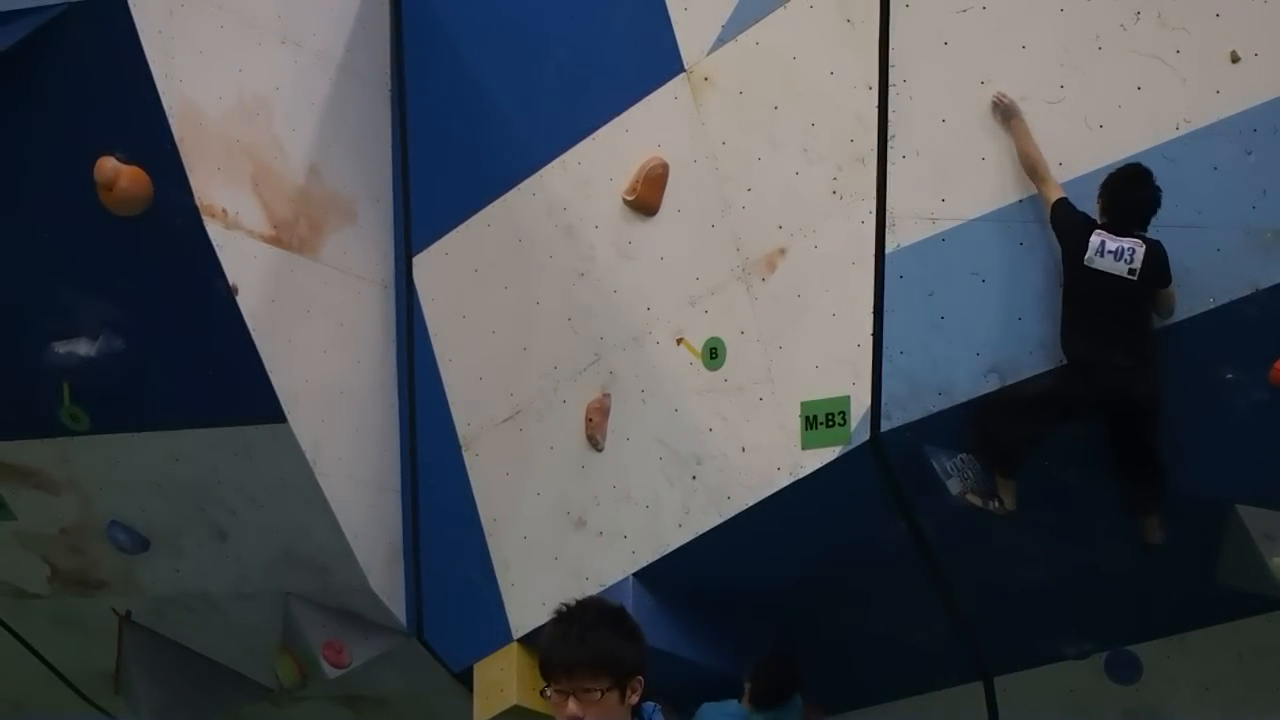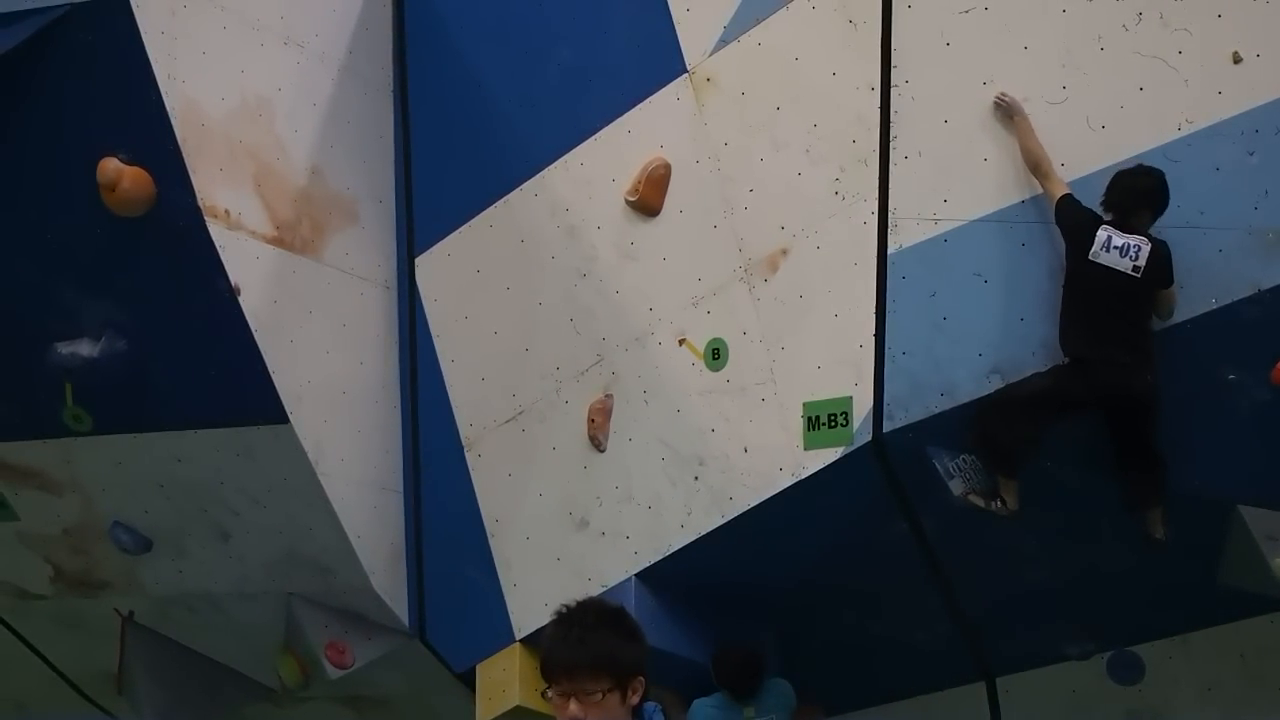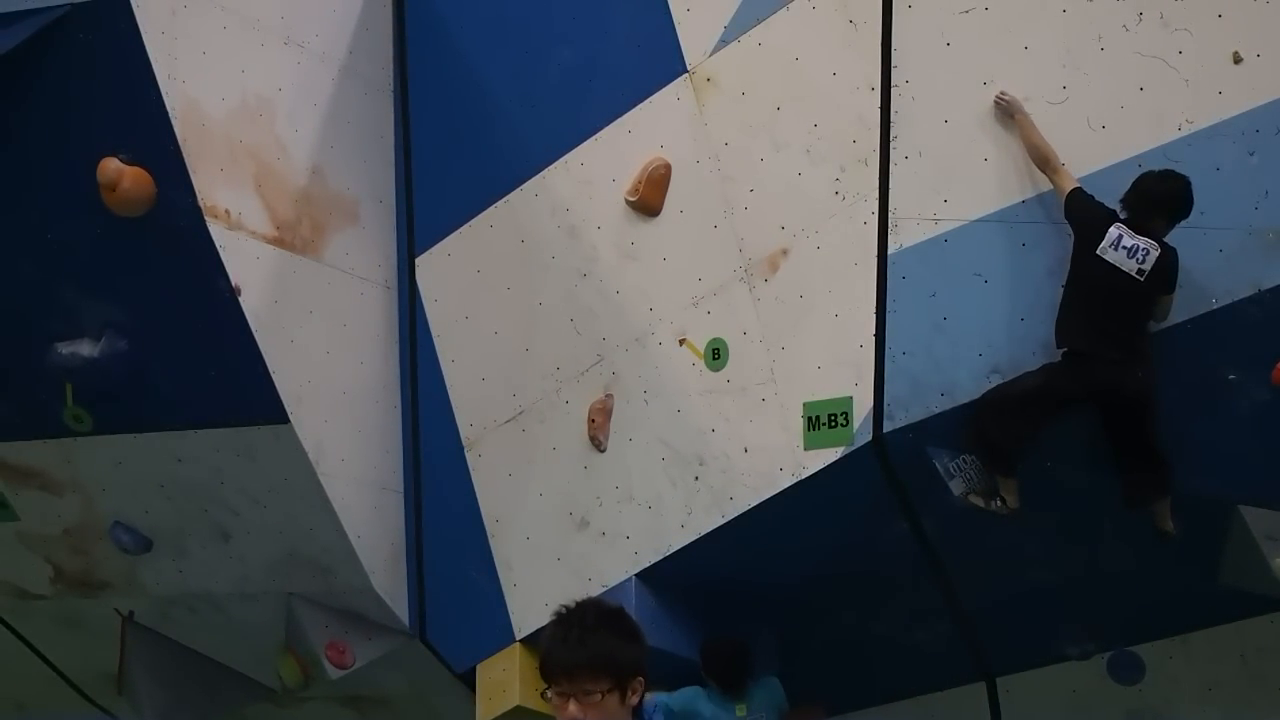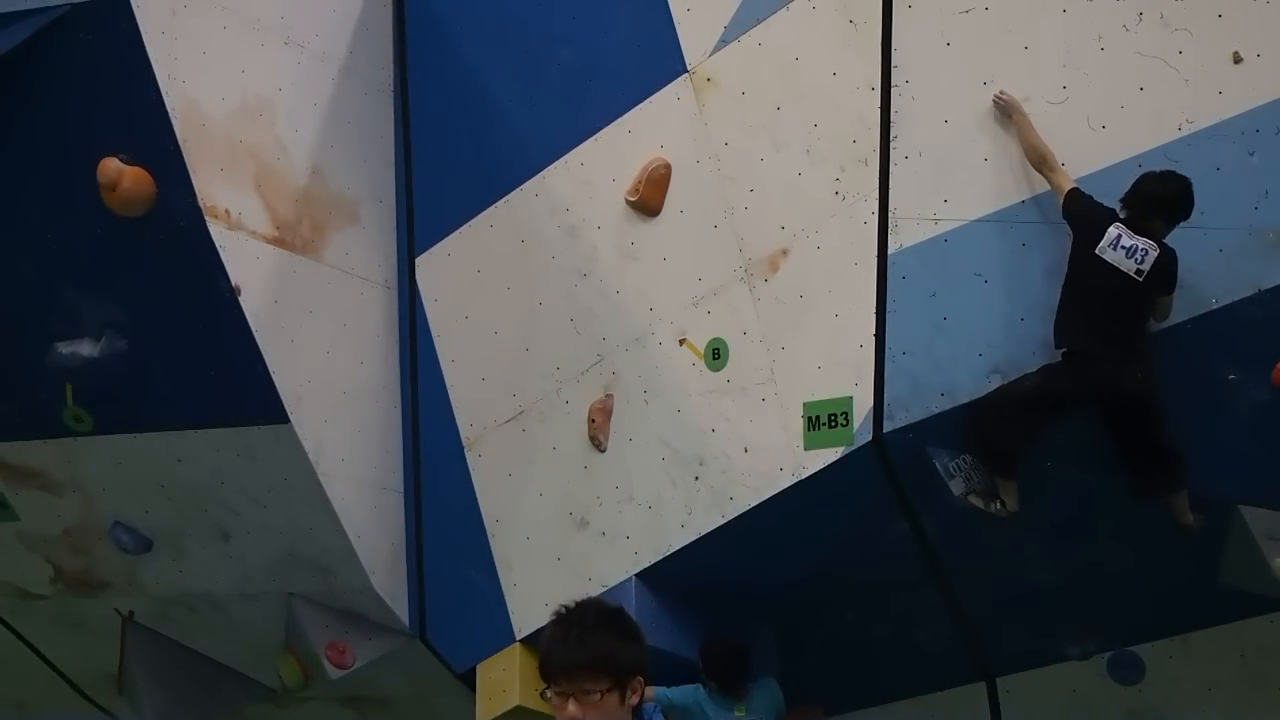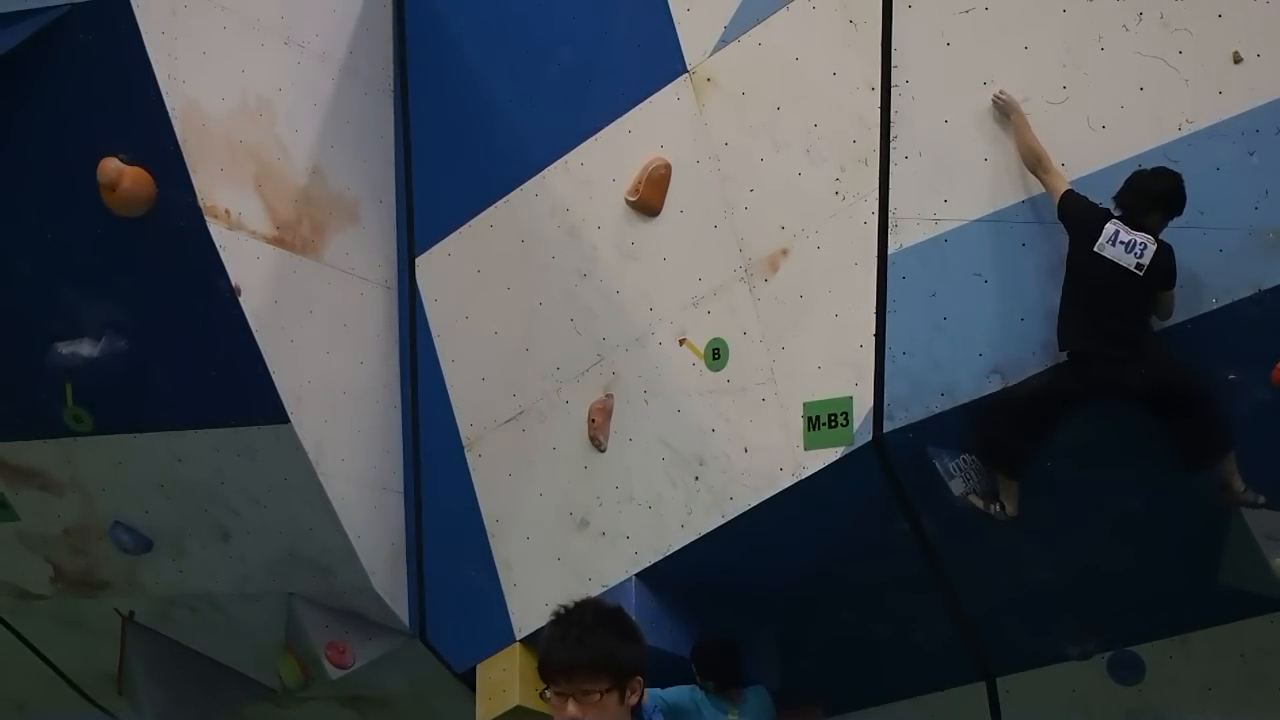
dt=0.4s
person 1, frame 1
left shoulder: (1078, 234)
right shoulder: (1153, 254)
left elbow: (1039, 174)
right elbow: (1166, 310)
left wrist: (1016, 121)
left hip: (1084, 376)
right hip: (1137, 381)
left knee: (1000, 413)
right knee: (1139, 454)
left ankle: (1006, 499)
right ankle: (1152, 527)
person 1, frame 2
left shoulder: (1084, 229)
right shoulder: (1158, 253)
left elbow: (1043, 172)
right elbow: (1165, 312)
left wrist: (1019, 118)
left hip: (1084, 372)
right hip: (1136, 377)
left knee: (999, 413)
right knee: (1140, 451)
left ankle: (1008, 499)
right ankle: (1155, 526)
person 1, frame 3
left shoulder: (1096, 223)
right shoulder: (1166, 258)
left elbow: (1050, 165)
right elbow: (1160, 314)
left wrist: (1020, 116)
left hip: (1081, 367)
right hip: (1132, 374)
left knee: (995, 411)
right knee: (1140, 448)
left ankle: (1008, 498)
right ankle: (1165, 523)
person 1, frame 4
left shoulder: (1094, 223)
right shoulder: (1164, 259)
left elbow: (1047, 165)
right elbow: (1161, 314)
left wrist: (1017, 114)
left hip: (1082, 368)
right hip: (1133, 374)
left knee: (995, 414)
right knee: (1152, 445)
left ankle: (1008, 500)
right ankle: (1185, 518)
person 1, frame 5
left shoulder: (1089, 222)
right shoulder: (1161, 254)
left elbow: (1040, 166)
right elbow: (1163, 311)
left wrist: (1015, 114)
left hip: (1086, 368)
right hip: (1143, 366)
left knee: (1007, 416)
right knee: (1197, 404)
left ankle: (1006, 502)
right ankle: (1235, 488)
